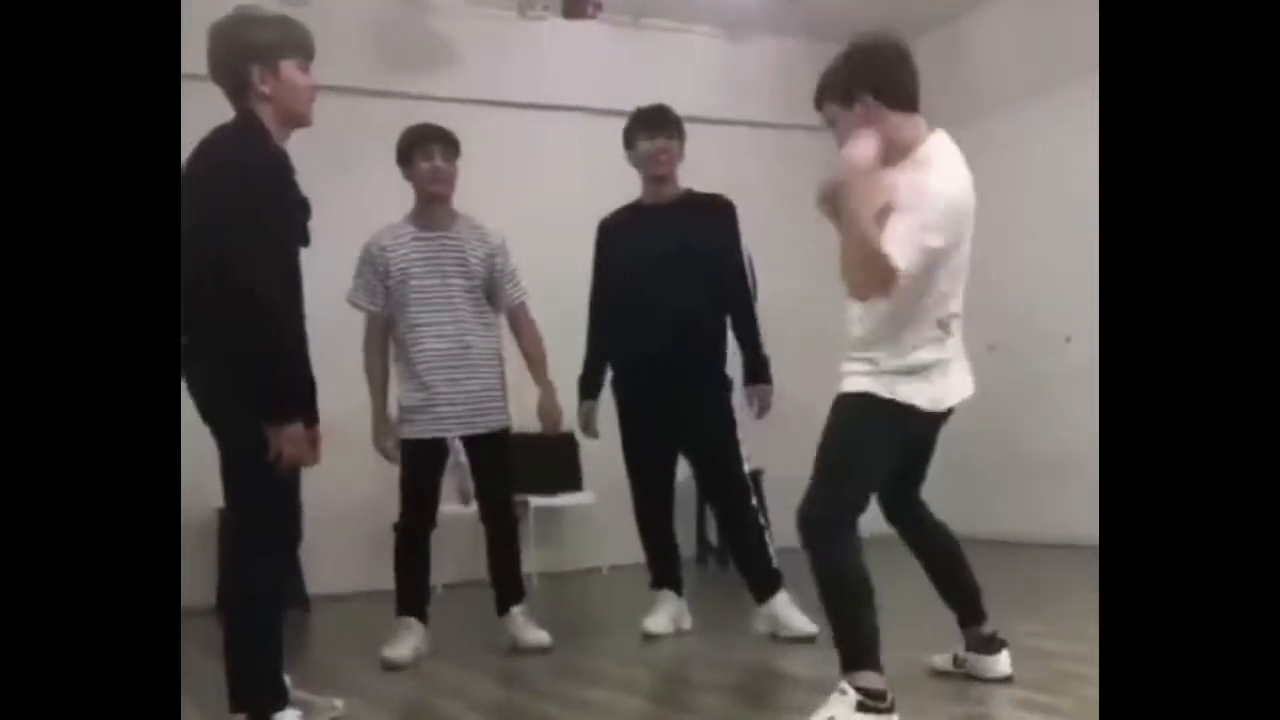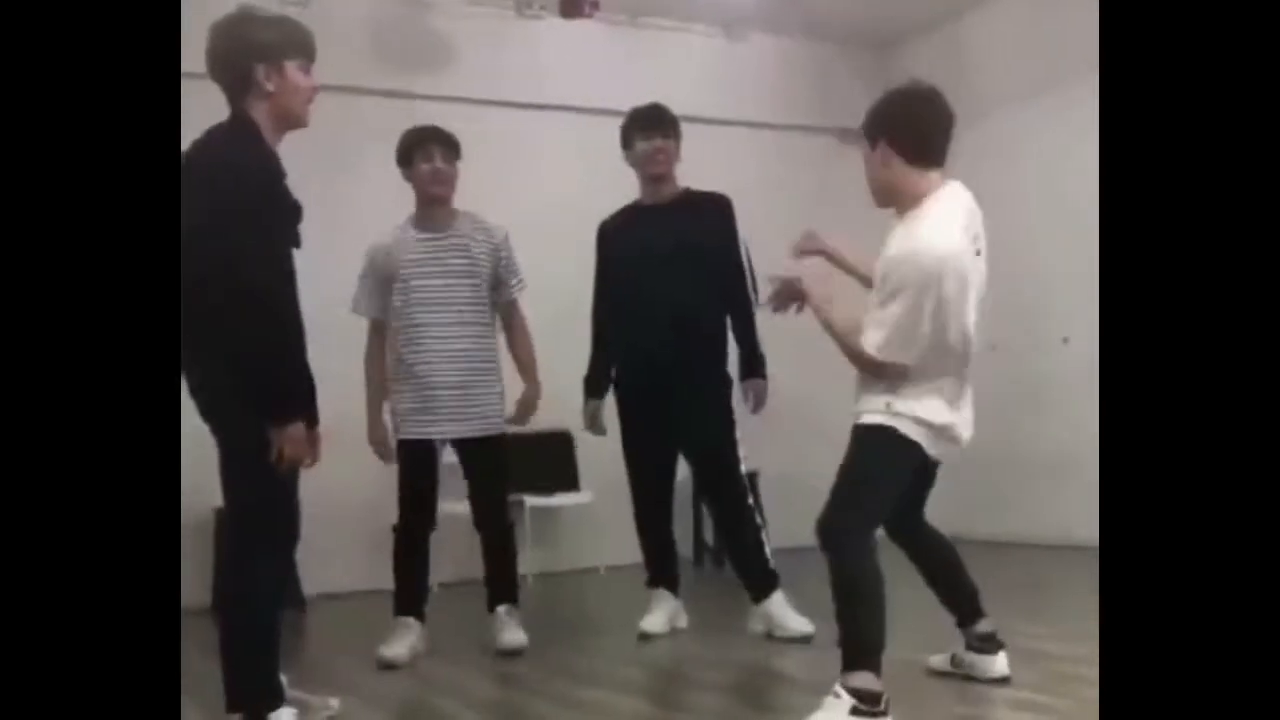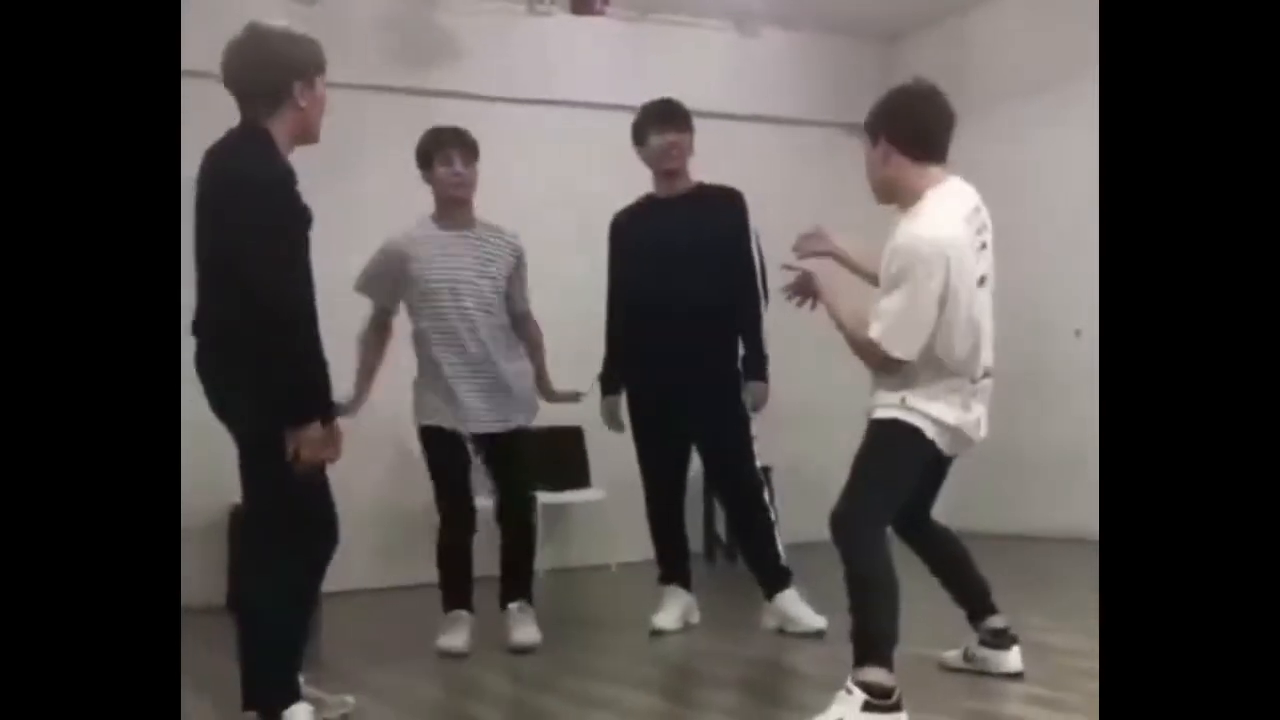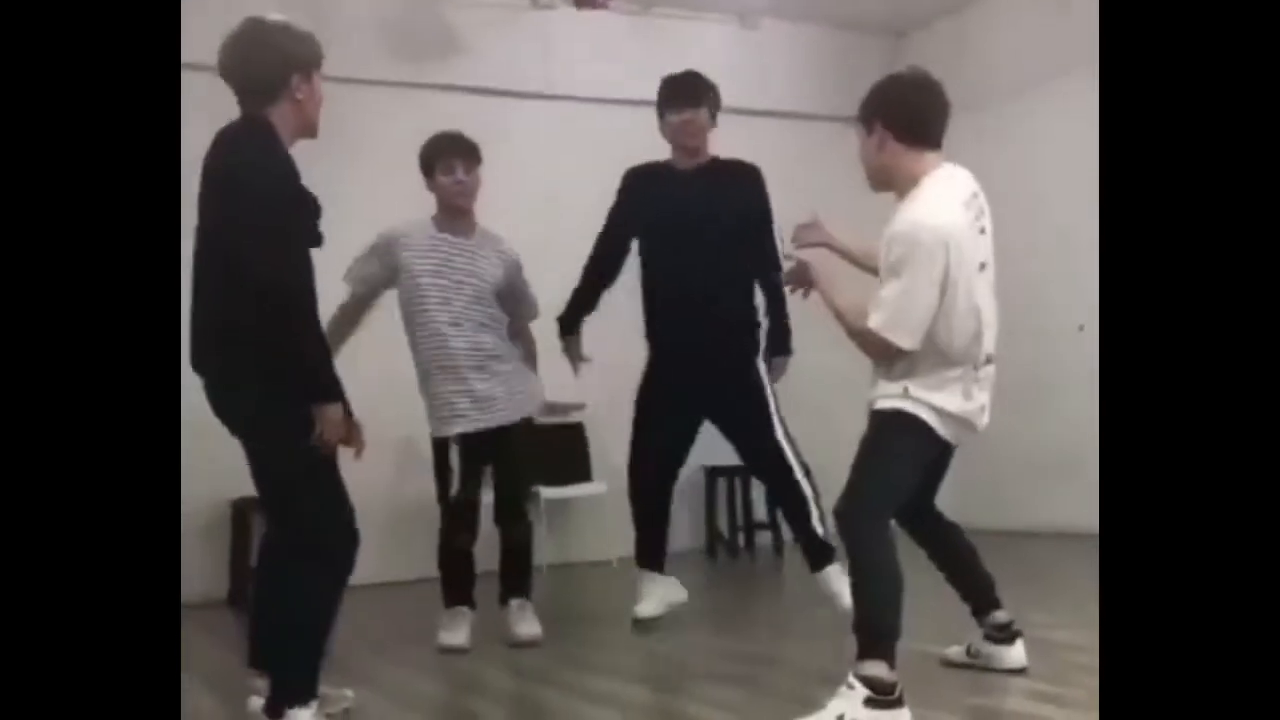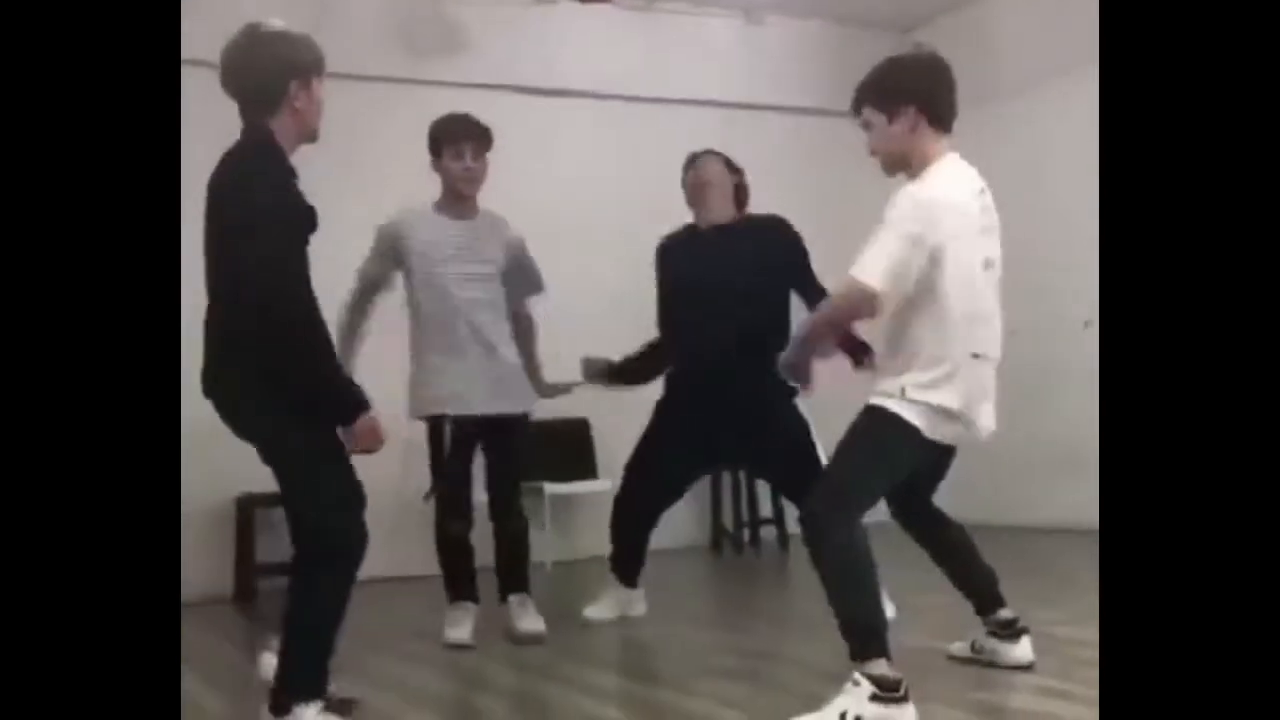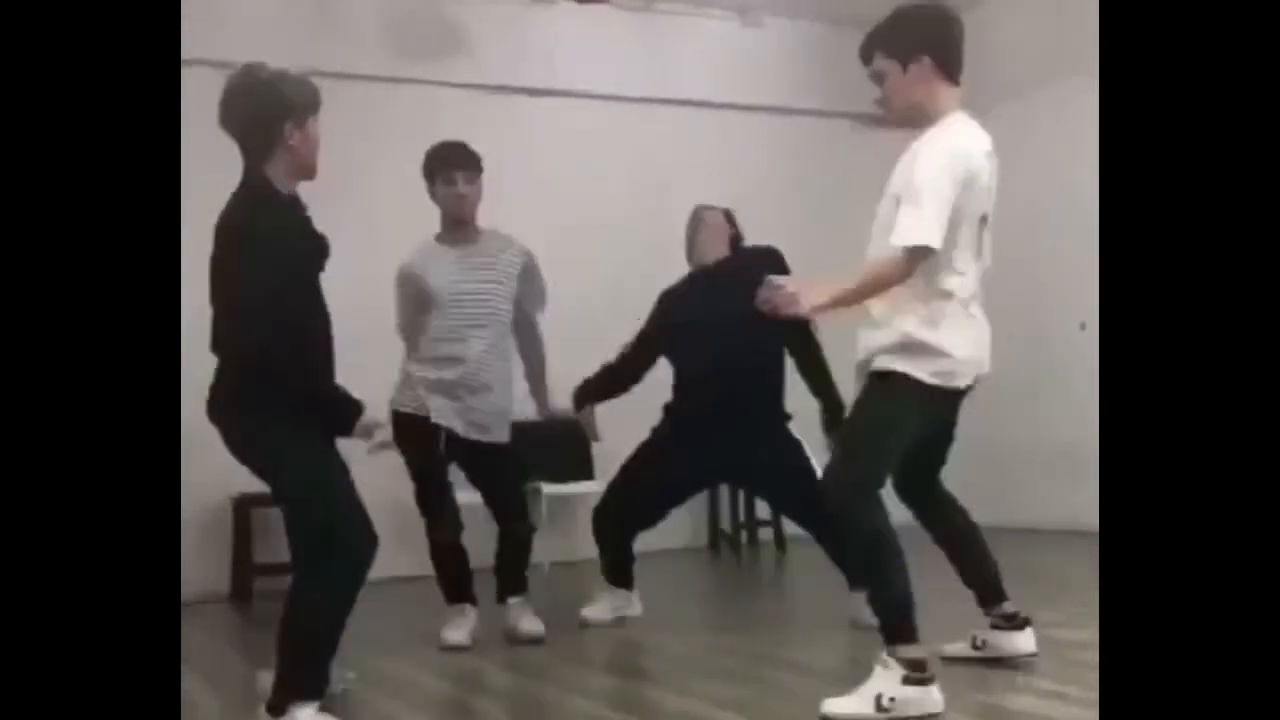
dt=0.3s
person 1, frame 1
left shoulder: (235, 158)
right shoulder: (248, 161)
right elbow: (262, 295)
left wrist: (291, 403)
right wrist: (286, 408)
left hip: (237, 375)
right hip: (244, 381)
left knee: (265, 536)
right knee: (264, 540)
person 1, frame 2
left shoulder: (227, 158)
right shoulder: (238, 163)
right elbow: (258, 297)
left wrist: (292, 403)
right wrist: (289, 409)
left hip: (237, 376)
right hip: (245, 382)
left knee: (264, 536)
right knee: (262, 539)
person 1, frame 3
left shoulder: (239, 162)
right shoulder: (258, 170)
right elbow: (277, 297)
left wrist: (309, 401)
right wrist: (305, 410)
left hip: (253, 375)
right hip: (259, 380)
left knee: (295, 533)
right knee: (296, 536)
person 1, frame 4
left shoulder: (242, 153)
right shoulder: (258, 160)
right elbow: (279, 285)
left wrist: (322, 389)
right wrist: (323, 393)
left hip: (255, 372)
right hip: (265, 379)
left knee: (299, 528)
right knee: (326, 534)
person 1, frame 5
left shoulder: (251, 172)
right shoulder: (260, 180)
right elbow: (282, 311)
left wrist: (335, 400)
right wrist: (346, 408)
left hip: (267, 379)
right hip: (269, 385)
left knee: (333, 515)
right knee: (335, 531)
left ankle: (296, 663)
person 1, frame 6
left shoulder: (260, 212)
right shoulder: (265, 221)
right elbow: (276, 341)
left wrist: (336, 409)
right wrist: (347, 414)
left hip: (274, 408)
right hip: (271, 414)
left knee: (329, 536)
right knee: (344, 542)
person 2, frame 1
left shoulder: (938, 185)
right shoulder: (921, 157)
left elbow: (866, 277)
right elbow: (876, 250)
left wrist: (860, 179)
right wrist: (847, 198)
left hip: (891, 381)
right hip: (915, 379)
left knee: (825, 521)
right knee: (903, 506)
right ankle: (983, 642)
person 2, frame 2
left shoulder: (925, 249)
right shoulder: (954, 205)
left elbow: (877, 360)
left wrist: (814, 302)
right wrist: (836, 258)
left hip: (905, 414)
right hip: (931, 409)
left knee: (843, 531)
right knee: (905, 522)
right ankle: (983, 644)
person 2, frame 3
left shoulder: (923, 237)
right shoulder: (962, 201)
left elbow: (882, 353)
left wrist: (826, 296)
right wrist: (839, 255)
left hip: (920, 408)
right hip: (950, 399)
left knee: (856, 524)
right knee: (910, 518)
right ankle: (996, 638)
person 2, frame 4
left shoulder: (920, 223)
right shoulder: (958, 187)
left elbow: (882, 342)
left wrist: (821, 282)
right wrist: (835, 245)
left hip: (922, 397)
right hip: (952, 388)
left knee: (860, 517)
right knee: (915, 509)
right ankle: (1000, 632)
person 2, frame 5
left shoulder: (924, 199)
right shoulder: (964, 186)
left elbow: (862, 295)
left wrist: (802, 345)
right wrist: (879, 349)
left hip: (919, 399)
right hip: (954, 392)
left knee: (827, 514)
right knee: (913, 504)
right ankle: (1003, 627)
person 2, frame 6
left shoulder: (942, 150)
right shoulder: (963, 141)
left elbow: (910, 257)
left wrist: (814, 301)
left hip: (920, 353)
right hip: (942, 351)
left knee: (847, 490)
right knee: (919, 486)
right ankle: (1006, 622)
person 3, frame 1
left shoulder: (488, 242)
right shoulder: (383, 248)
left elbow: (519, 316)
right elbow: (377, 334)
left wrist: (546, 388)
right wrist: (378, 409)
left hip: (485, 405)
right hip: (419, 410)
left knee: (500, 512)
right knee: (415, 519)
left ankle: (514, 611)
right ankle: (411, 622)
person 3, frame 2
left shoulder: (490, 239)
right shoulder: (387, 253)
left elbow: (512, 315)
right elbow: (377, 338)
left wrist: (531, 382)
right wrist: (374, 414)
left hip: (482, 407)
right hip: (416, 411)
left knee: (494, 515)
right knee: (414, 520)
left ankle: (504, 612)
right ankle: (408, 622)
person 3, frame 3
left shoulder: (507, 245)
right shoulder: (405, 250)
right elbow: (379, 321)
left wrist: (544, 384)
right wrist: (360, 393)
left hip: (507, 404)
right hip: (444, 408)
left knee: (519, 512)
right knee: (457, 518)
left ankle: (518, 606)
right ankle: (457, 613)
person 3, frame 4
left shoulder: (502, 256)
right shoulder: (397, 244)
right elbow: (353, 306)
left wrist: (534, 388)
left hip: (507, 403)
right hip: (452, 408)
left knee: (515, 512)
right knee: (459, 517)
left ankle: (518, 603)
right ankle: (457, 608)
person 3, frame 5
left shoulder: (507, 237)
right shoulder: (405, 230)
right elbow: (366, 293)
left wrist: (535, 377)
right wrist: (341, 362)
left hip: (506, 393)
right hip: (446, 394)
left knee: (508, 504)
right knee: (453, 508)
left ankle: (519, 598)
right ankle: (462, 604)
person 3, frame 6
left shoulder: (517, 257)
right shoulder: (417, 266)
left elbow: (528, 333)
right elbow: (415, 343)
left wrist: (545, 403)
right wrist: (403, 402)
left hip: (488, 415)
right hip: (425, 409)
left knee: (516, 517)
right knee: (442, 519)
left ankle: (515, 602)
right ankle: (461, 607)
person 4, frame 1
left shoulder: (715, 213)
right shoulder: (615, 229)
left elbow: (738, 297)
right elbow: (602, 313)
left wrist: (757, 367)
right wrist: (589, 386)
left hip: (702, 379)
right hip: (638, 384)
left knee: (729, 487)
right knee: (651, 494)
left ankle: (771, 597)
right ankle: (669, 595)
person 4, frame 2
left shoulder: (713, 212)
right shoulder: (615, 230)
left elbow: (737, 293)
right elbow: (605, 314)
left wrist: (752, 363)
right wrist: (595, 385)
left hip: (702, 379)
right hip: (639, 385)
left knee: (726, 487)
right knee: (650, 494)
left ankle: (766, 597)
right ankle: (665, 595)
person 4, frame 3
left shoulder: (726, 206)
right shoulder: (627, 224)
left elbow: (746, 292)
right elbow: (619, 309)
left wrist: (755, 366)
right wrist: (611, 383)
left hip: (715, 375)
right hip: (650, 382)
left knee: (739, 484)
right knee: (662, 490)
left ankle: (780, 594)
right ankle: (677, 591)
person 4, frame 4
left shoulder: (742, 181)
right shoulder: (641, 184)
left elbow: (767, 265)
right elbow: (605, 260)
left wrist: (779, 339)
right wrist: (572, 321)
left hip: (733, 354)
right hip: (670, 358)
left knee: (778, 462)
right knee: (650, 469)
left ankle: (827, 568)
right ankle: (656, 577)
person 4, frame 5
left shoulder: (774, 235)
right shoulder: (674, 252)
left elbow: (819, 301)
left wrist: (857, 349)
right wrist: (617, 370)
left hip: (763, 402)
right hip: (688, 405)
right knee: (633, 501)
right ankle: (624, 589)
person 4, frame 6
left shoulder: (765, 267)
right shoulder: (676, 300)
left elbow: (803, 344)
left wrist: (832, 408)
left hip: (760, 430)
right hip: (688, 433)
left knee: (828, 514)
right knee: (611, 514)
right ankle: (620, 592)
